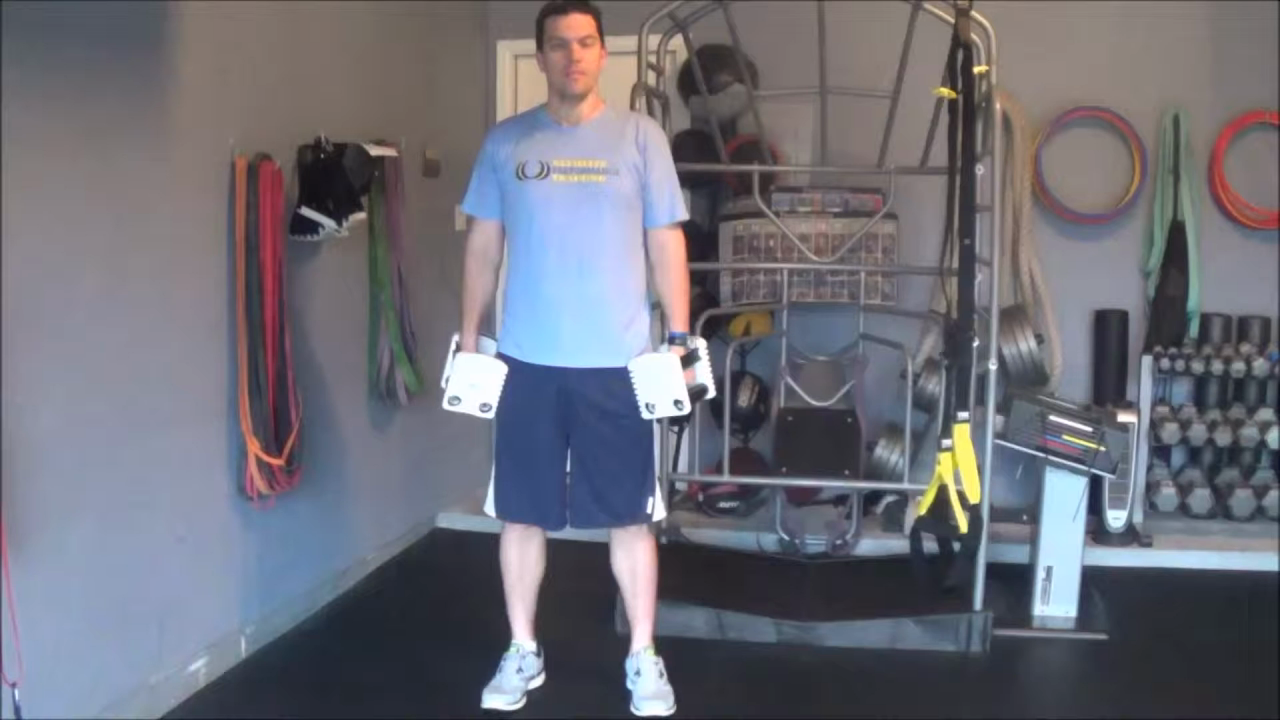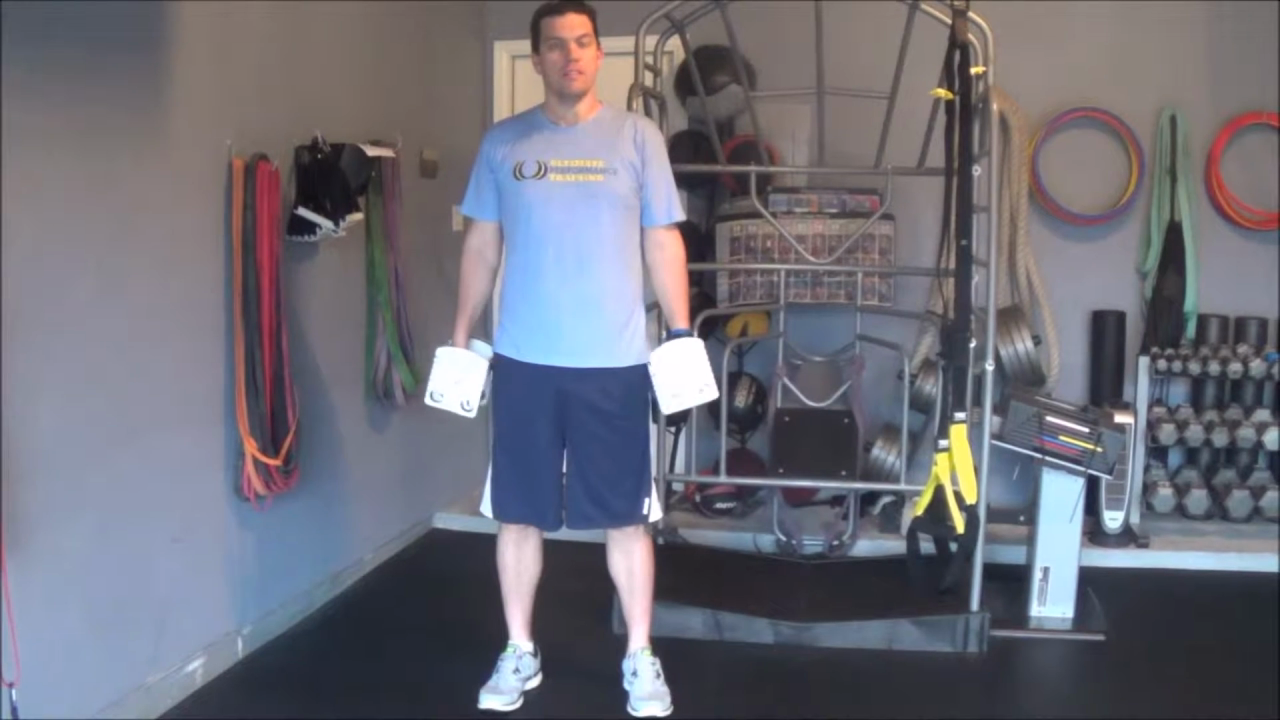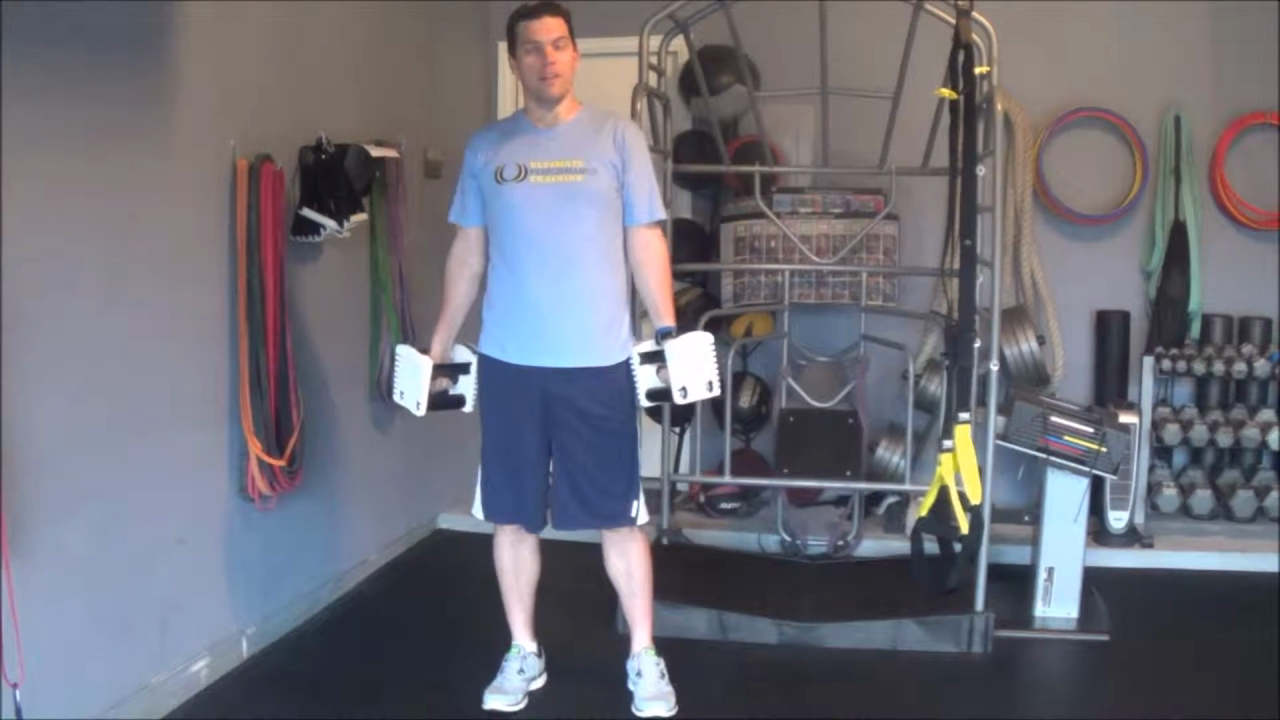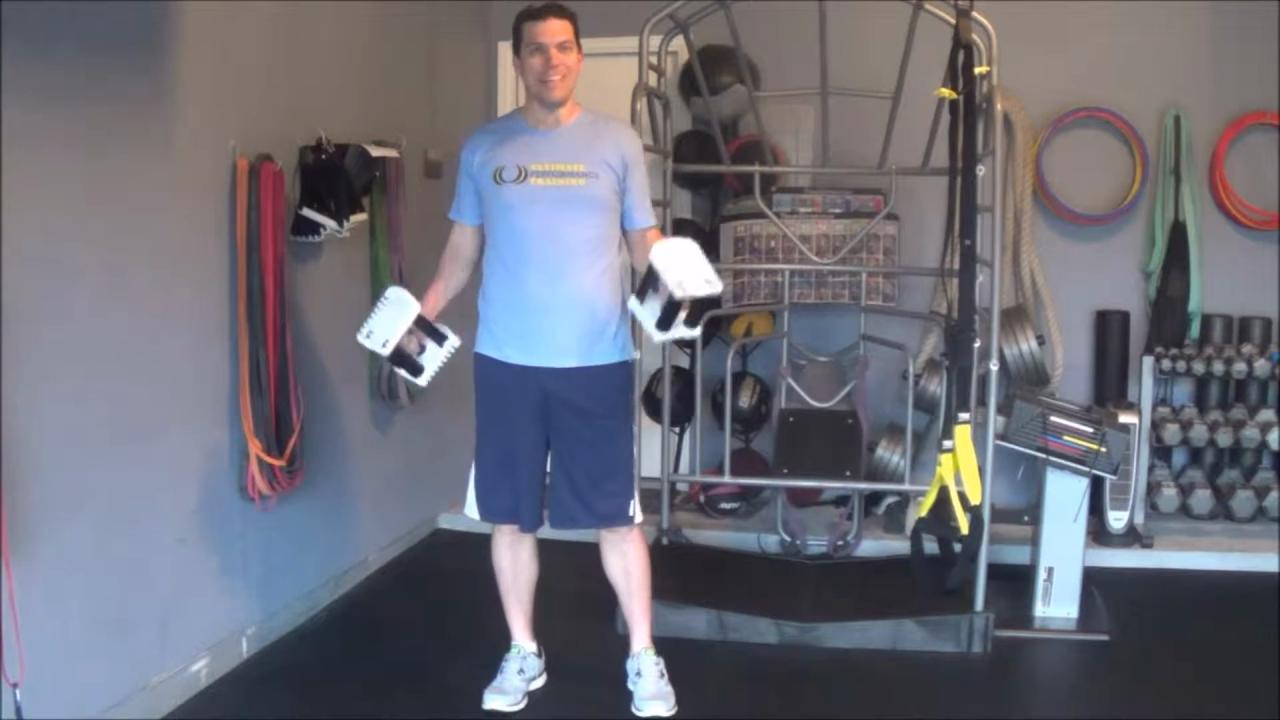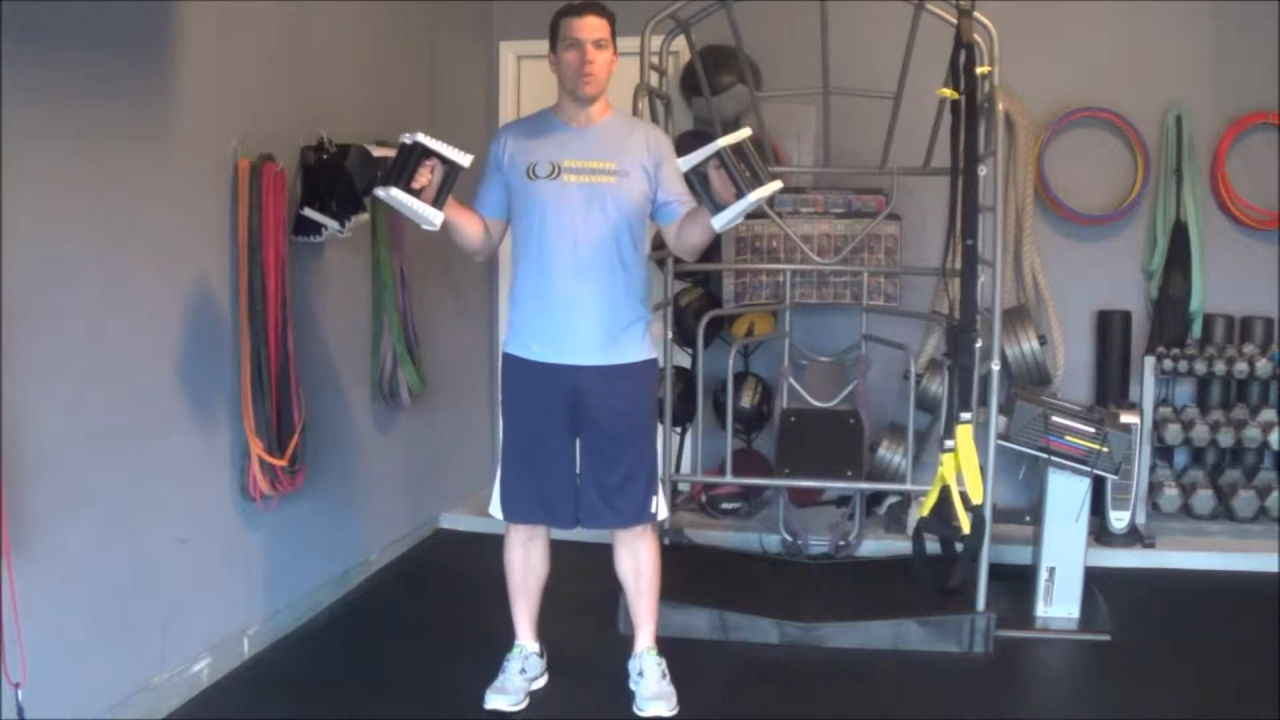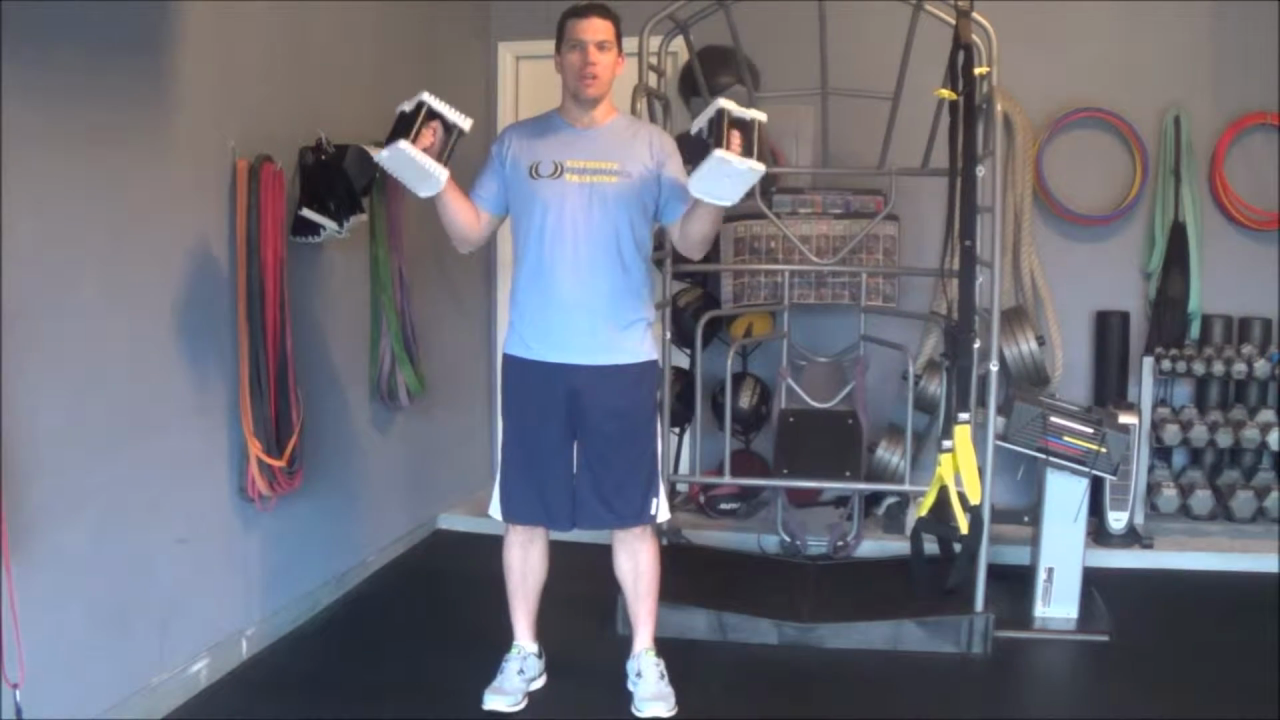
dt=0.7s
person 1, frame 1
left shoulder: (639, 136)
right shoulder: (505, 142)
left elbow: (665, 242)
right elbow: (484, 243)
left wrist: (678, 339)
right wrist: (468, 337)
left hip: (617, 362)
right hip: (526, 361)
left knee: (629, 516)
right knee: (521, 513)
left ankle: (643, 656)
right ankle: (522, 651)
person 1, frame 2
left shoulder: (636, 136)
right shoulder: (502, 142)
left elbow: (662, 241)
right elbow: (481, 244)
left wrist: (682, 334)
right wrist: (459, 336)
left hip: (613, 363)
right hip: (522, 361)
left knee: (624, 516)
right knee: (517, 513)
left ankle: (640, 657)
right ankle: (519, 652)
person 1, frame 3
left shoulder: (617, 136)
right shoulder: (485, 148)
left elbow: (645, 240)
right elbow: (468, 252)
left wrist: (668, 332)
right wrist: (439, 344)
left hip: (599, 362)
right hip: (508, 363)
left knee: (618, 516)
right knee: (512, 515)
left ankle: (643, 657)
right ankle: (523, 653)
person 1, frame 4
left shoulder: (617, 141)
right shoulder: (483, 147)
left elbow: (643, 238)
right elbow: (464, 243)
right wrist: (426, 307)
left hip: (595, 362)
right hip: (506, 361)
left knee: (615, 515)
right knee: (509, 515)
left ankle: (643, 658)
right ankle: (523, 653)
person 1, frame 5
left shoulder: (647, 142)
right shoulder: (512, 143)
left elbow: (685, 242)
right elbow: (482, 240)
right wrist: (436, 202)
left hip: (621, 360)
right hip: (533, 359)
left knee: (632, 515)
right knee: (525, 513)
left ankle: (646, 658)
right ankle: (526, 653)
person 1, frame 6
left shoulder: (651, 145)
right shoulder: (516, 143)
left elbow: (691, 243)
right elbow: (469, 236)
left hip: (622, 361)
right hip: (533, 360)
left knee: (632, 516)
right knee: (524, 513)
left ankle: (644, 659)
right ankle: (523, 654)
